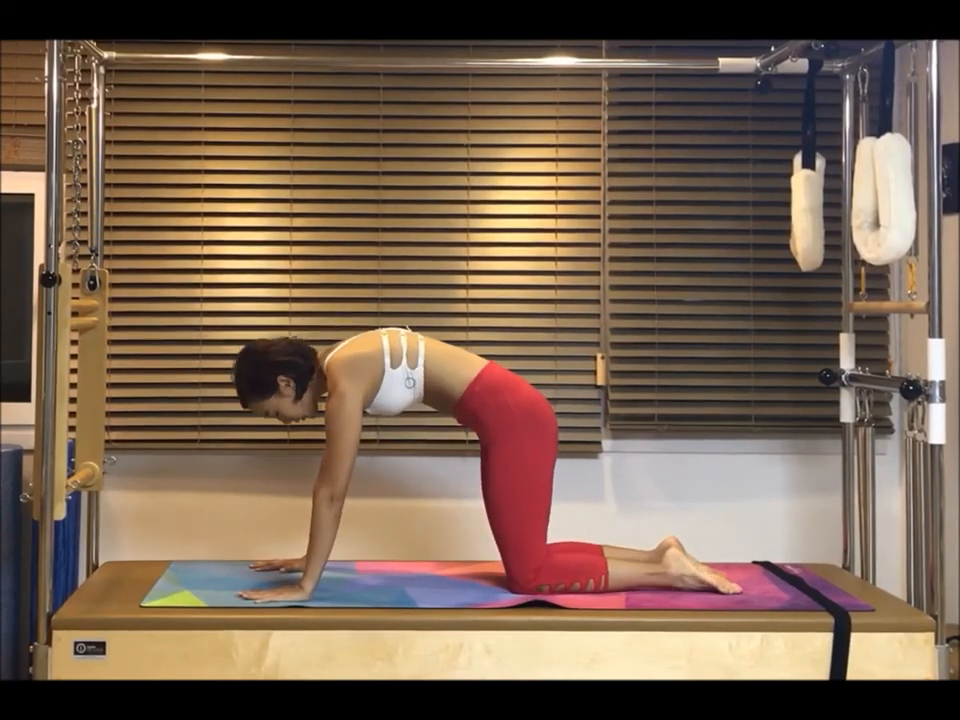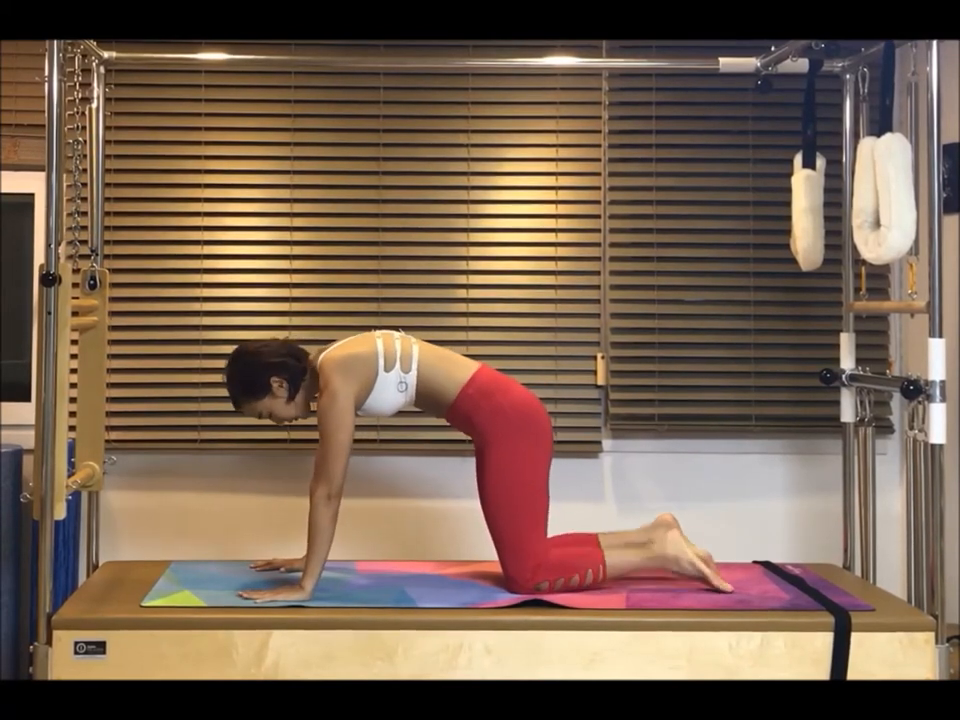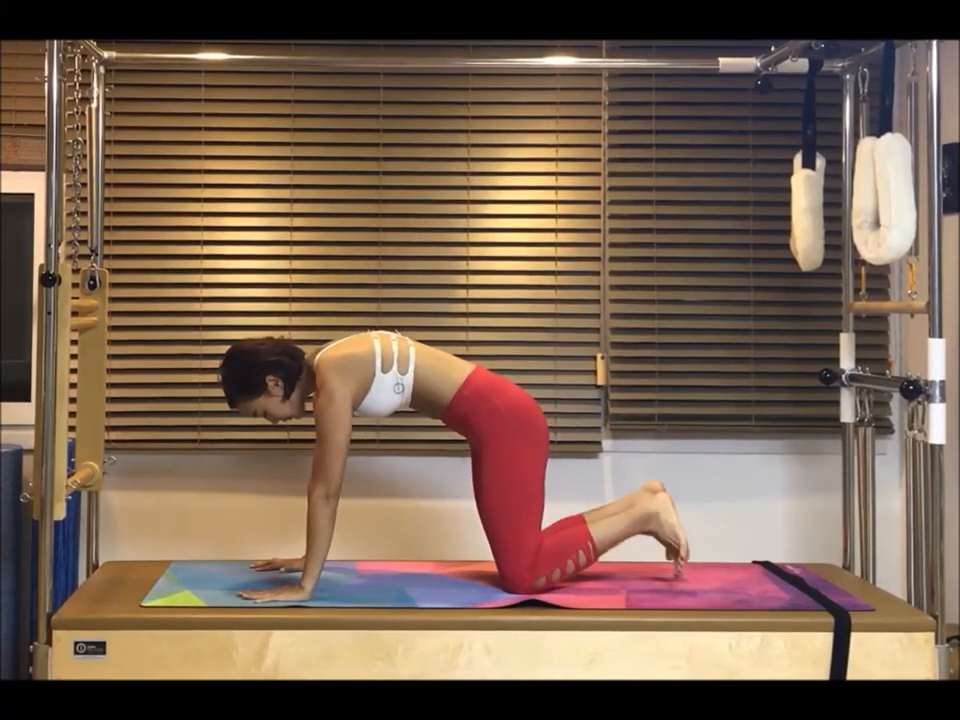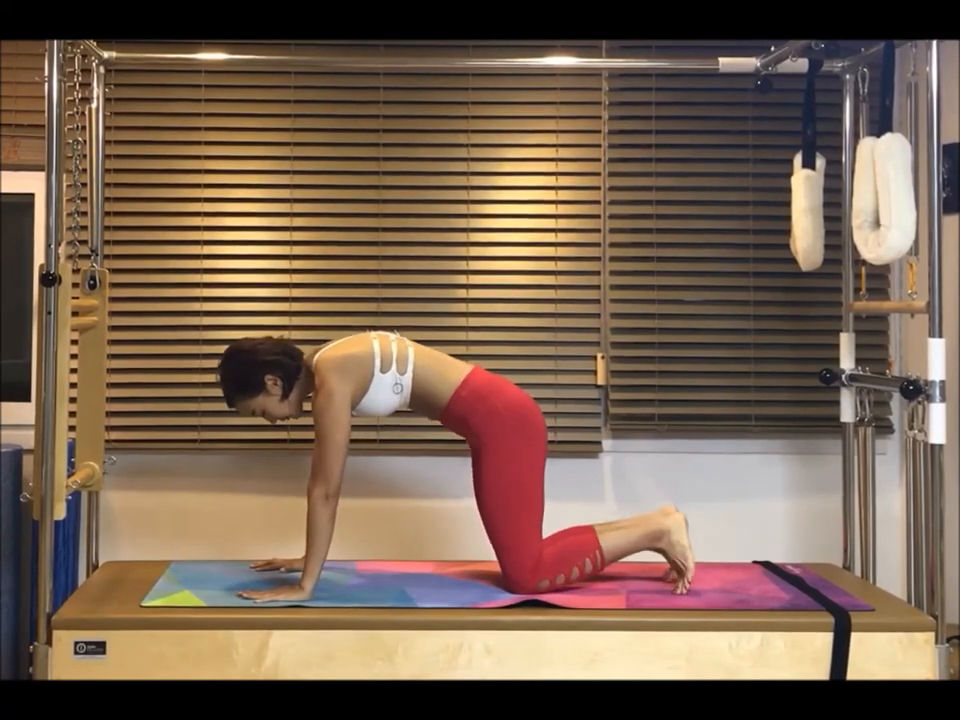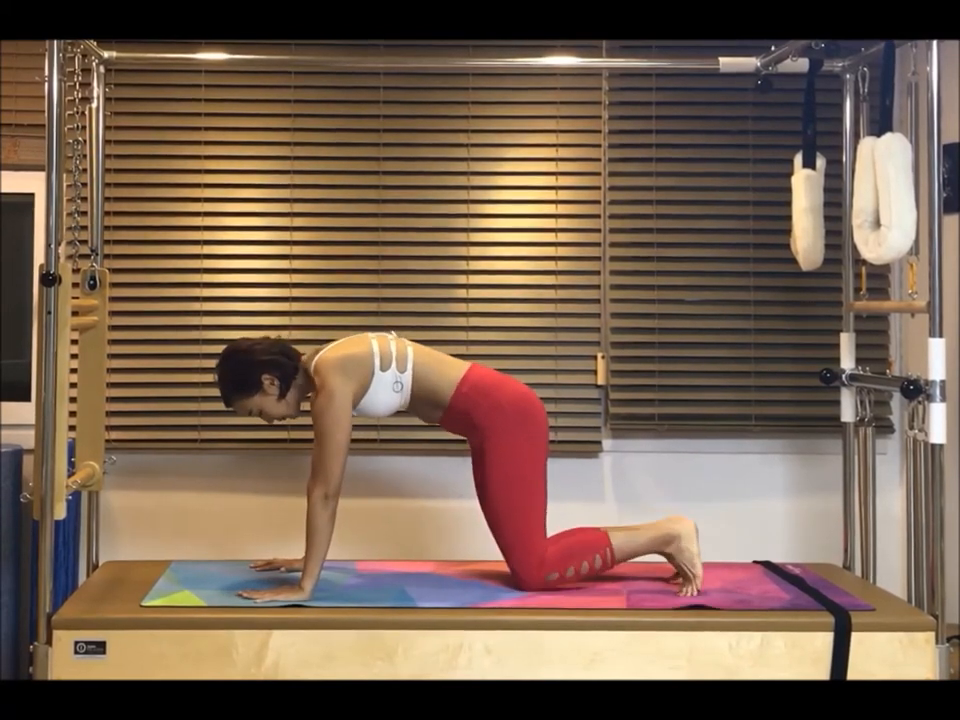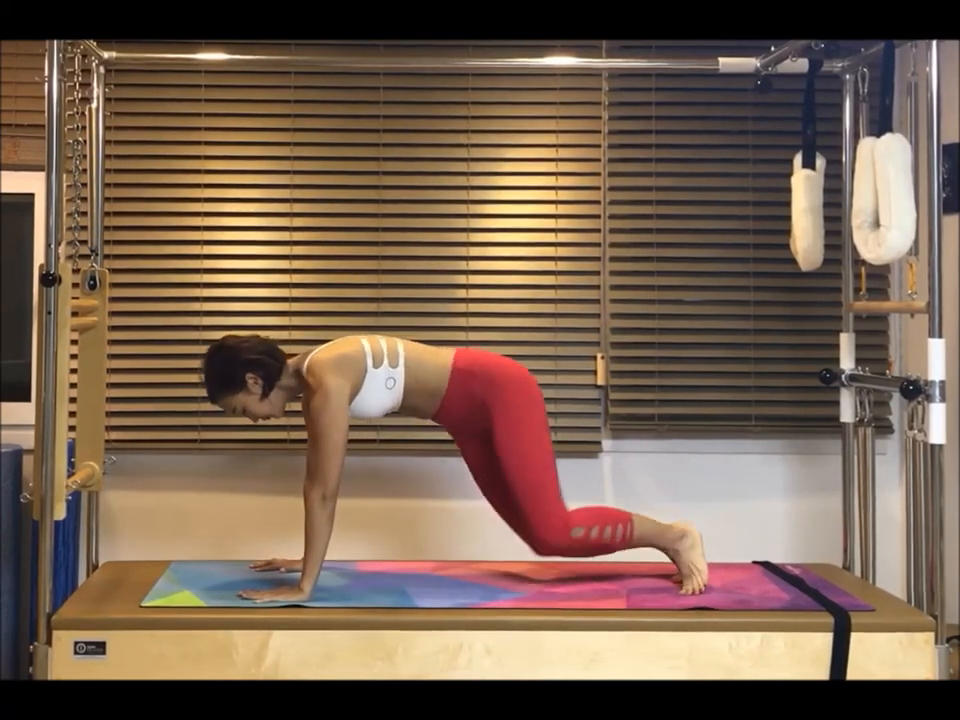
dt=0.2s
person 1, frame 1
left shoulder: (343, 379)
right shoulder: (338, 368)
left elbow: (332, 491)
right elbow: (329, 483)
left wrist: (306, 584)
right wrist: (309, 558)
left hip: (512, 416)
right hip: (507, 414)
left knee: (529, 575)
right knee: (527, 556)
left ankle: (667, 571)
right ankle: (658, 554)
person 1, frame 2
left shoulder: (334, 378)
right shoulder: (334, 367)
left elbow: (327, 490)
right elbow: (324, 482)
left wrist: (306, 583)
right wrist: (312, 557)
left hip: (506, 419)
right hip: (502, 417)
left knee: (528, 576)
right knee: (527, 557)
left ankle: (665, 552)
right ankle: (654, 537)
person 1, frame 3
left shoulder: (331, 379)
right shoulder: (330, 365)
left elbow: (326, 491)
right elbow: (323, 482)
left wrist: (305, 585)
right wrist: (307, 557)
left hip: (502, 419)
right hip: (496, 418)
left knee: (522, 574)
right knee: (522, 555)
left ankle: (646, 514)
right ankle: (639, 501)
person 1, frame 4
left shoulder: (331, 379)
right shoulder: (325, 368)
left elbow: (326, 491)
right elbow: (321, 483)
left wrist: (305, 585)
right wrist: (307, 558)
left hip: (501, 419)
right hip: (494, 419)
left knee: (526, 576)
right knee: (524, 558)
left ankle: (658, 531)
right ankle: (652, 524)
person 1, frame 5
left shoulder: (331, 380)
right shoulder: (321, 377)
left elbow: (326, 493)
right elbow: (319, 482)
left wrist: (305, 585)
right wrist: (307, 559)
left hip: (503, 411)
right hip: (487, 418)
left knee: (533, 568)
right knee: (525, 557)
left ankle: (670, 534)
right ankle: (662, 536)
person 1, frame 6
left shoulder: (325, 378)
right shoulder: (310, 384)
left elbow: (325, 493)
right elbow: (316, 483)
left wrist: (305, 585)
right wrist: (307, 558)
left hip: (497, 387)
right hip: (466, 415)
left knee: (550, 529)
right knee: (541, 534)
left ankle: (676, 536)
right ankle: (659, 539)
